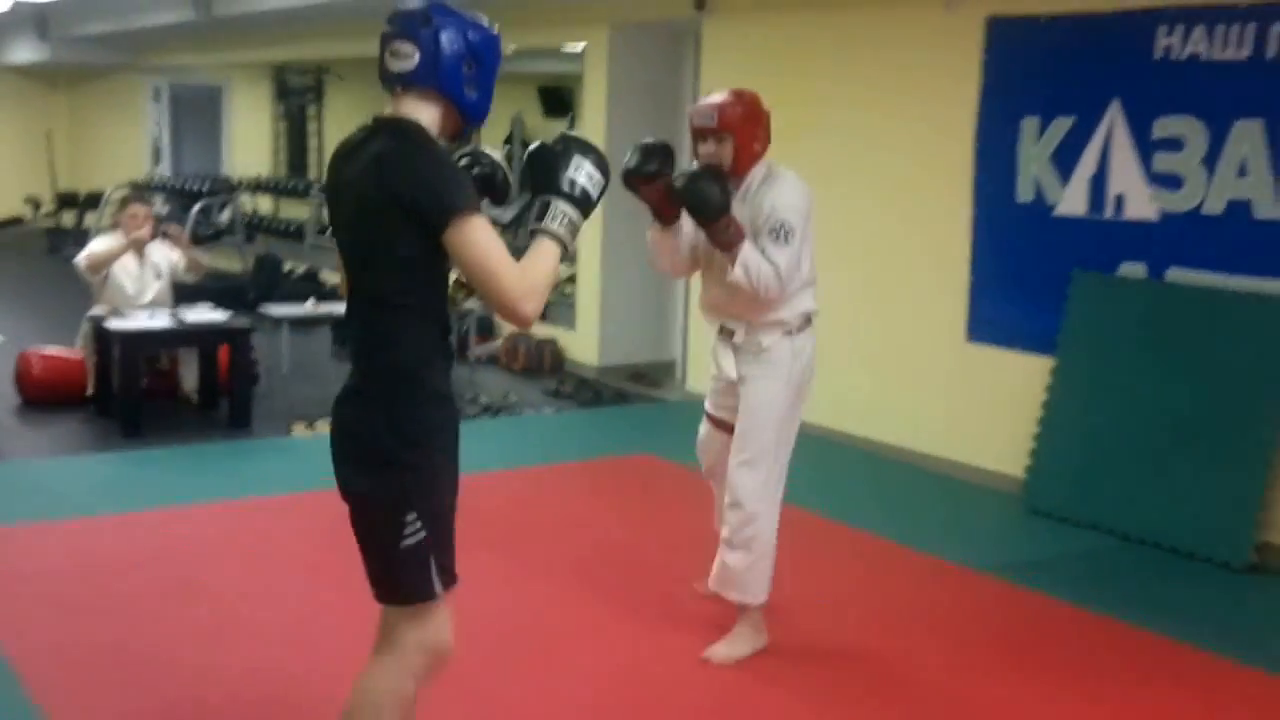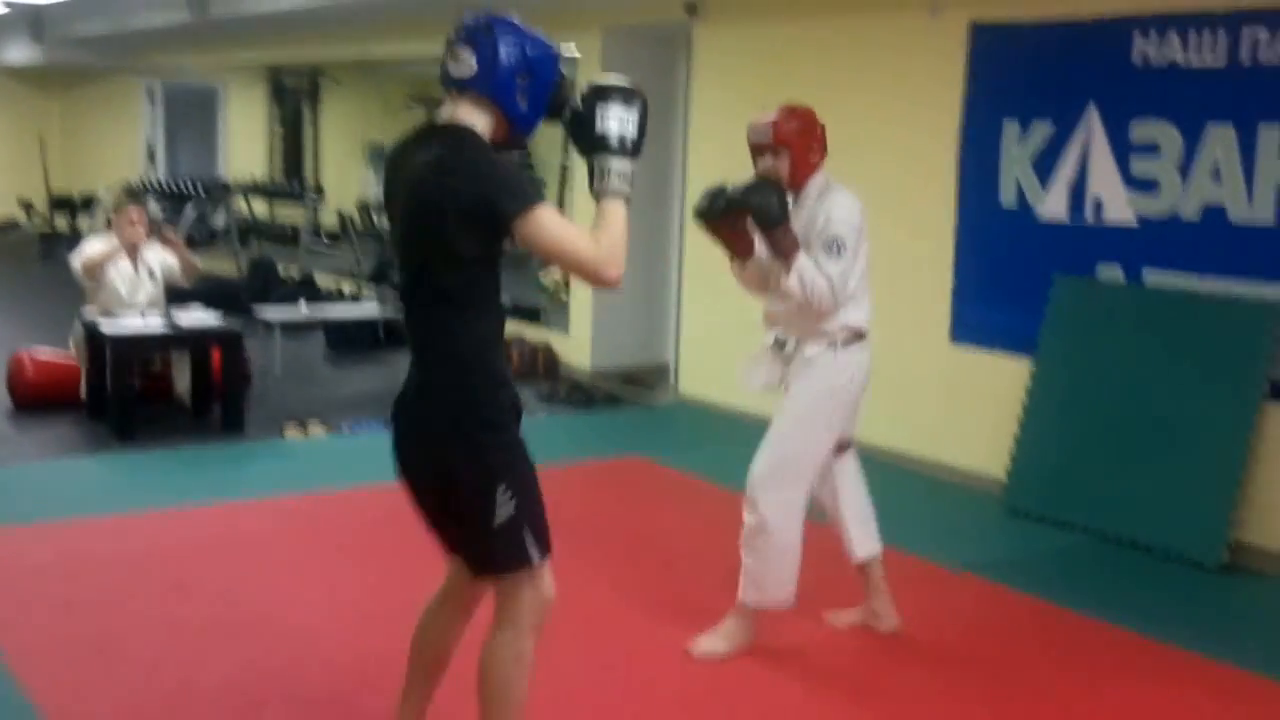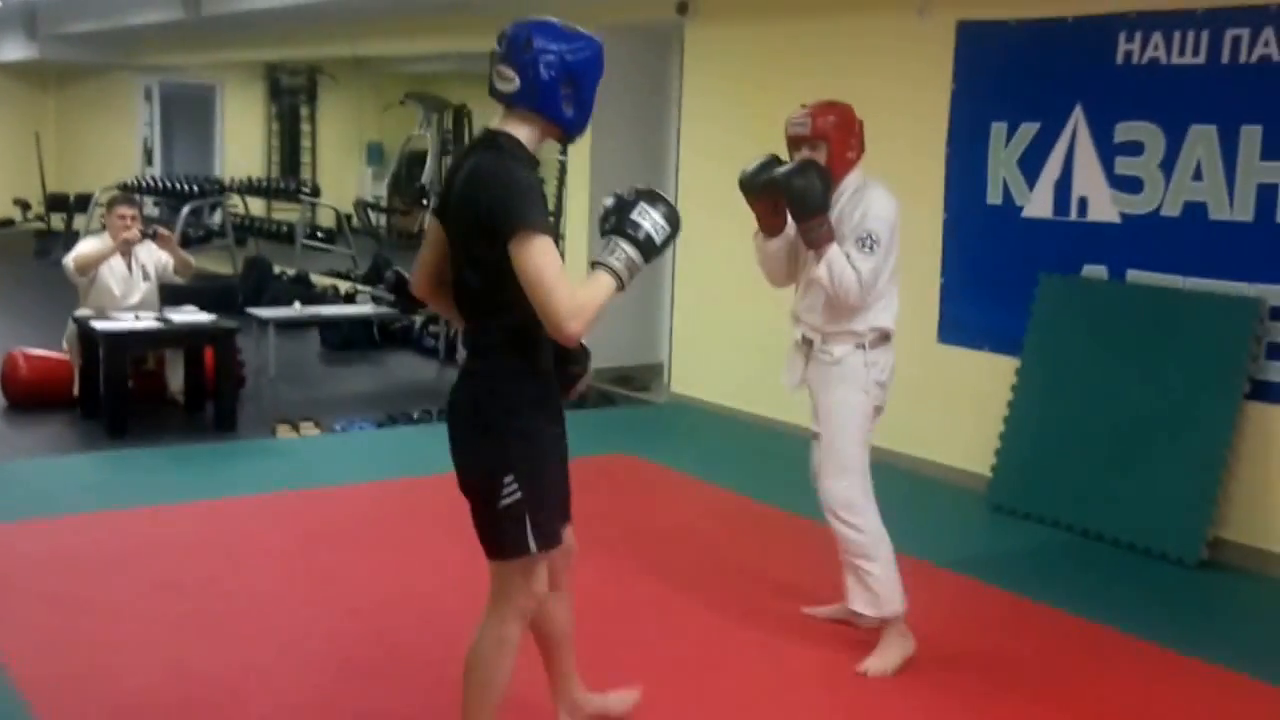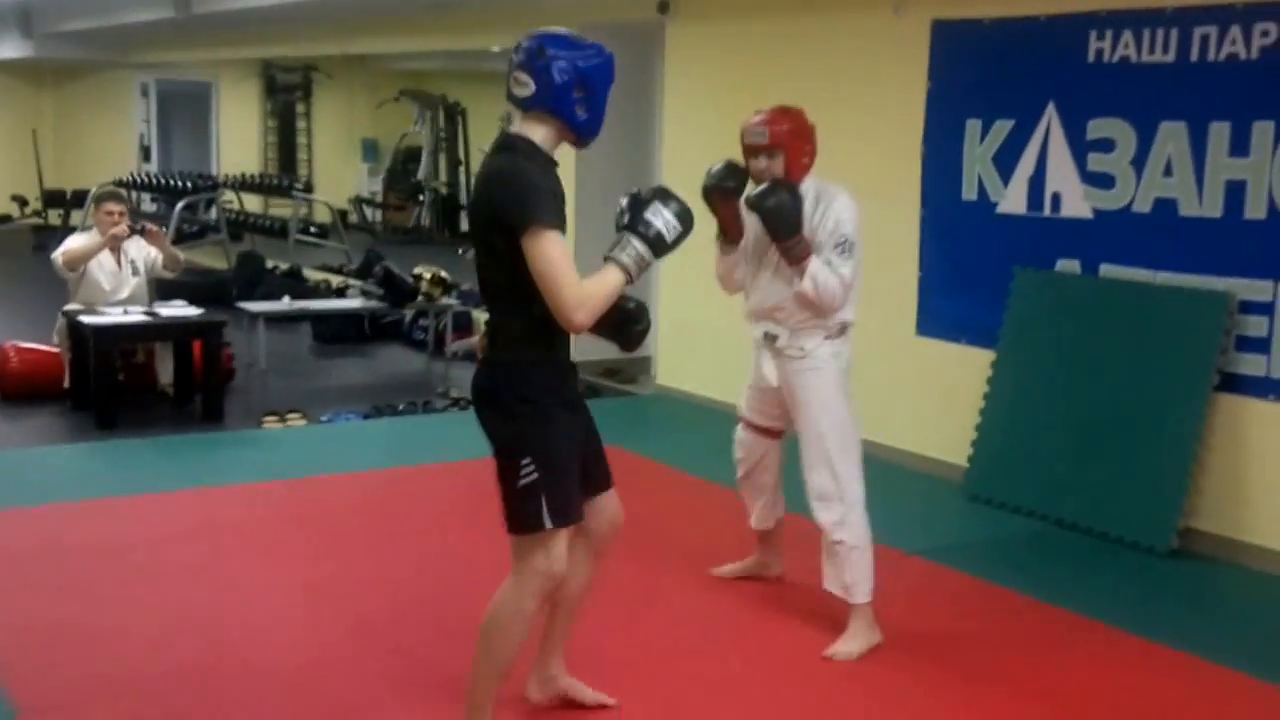
dt=0.4s
person 1, frame 1
left shoulder: (354, 157)
right shoulder: (427, 167)
right elbow: (520, 302)
right wrist: (560, 211)
left hip: (380, 412)
right hip: (401, 425)
left knee: (413, 612)
right knee: (420, 637)
person 1, frame 2
left shoulder: (410, 157)
right shoulder: (480, 170)
right elbow: (604, 265)
left wrist: (498, 143)
right wrist: (612, 164)
left hip: (427, 408)
right hip: (470, 416)
left knee: (468, 580)
right knee: (526, 602)
person 1, frame 3
left shoulder: (475, 165)
right shoulder: (509, 181)
left elbow: (428, 285)
right elbow: (567, 320)
right wrist: (626, 248)
left hip: (518, 398)
right hip: (504, 408)
left knee: (555, 560)
right knee: (519, 593)
person 1, frame 4
left shoulder: (518, 166)
right shoulder: (522, 178)
right elbow: (571, 306)
left wrist: (605, 309)
right wrist: (636, 247)
left hip: (547, 380)
right hip: (522, 389)
left knee: (600, 521)
right knee: (541, 567)
person 2, frame 1
left shoulder: (783, 191)
right shoulder: (714, 190)
left elbow: (770, 284)
right elbow: (676, 263)
left wrist: (720, 224)
right wrist: (662, 205)
left hip: (777, 348)
right hip: (735, 344)
left knee: (750, 480)
right knee: (716, 455)
left ankle: (751, 620)
right ankle: (743, 567)
person 2, frame 2
left shoulder: (837, 207)
right shoulder: (787, 204)
left elbow: (822, 295)
right elbow: (765, 283)
left wrist: (778, 234)
right wrist: (734, 236)
left hip: (828, 360)
right hip: (807, 358)
left knee: (773, 482)
right knee: (836, 477)
left ankle: (745, 617)
right ankle: (877, 603)
person 2, frame 3
left shoulder: (873, 202)
right shoulder: (819, 198)
left elbow: (850, 289)
right elbow: (781, 272)
left wrist: (814, 223)
right wrist: (770, 214)
left hip: (855, 358)
right hip: (823, 353)
left knee: (841, 490)
right knee: (845, 477)
left ankle: (894, 628)
right ankle: (861, 599)
person 2, frame 4
left shoulder: (834, 205)
right shoulder: (758, 204)
left elbow: (832, 294)
right elbow: (733, 281)
left wrist: (792, 238)
right wrist: (729, 221)
left hip: (815, 353)
right hip: (771, 348)
left knee: (834, 481)
right knee: (752, 454)
left ankle: (862, 616)
right ankle: (768, 556)
person 3, frame 1
left shoulder: (163, 248)
right shoulder: (105, 244)
left elbow: (199, 270)
right elbow: (87, 266)
left wrist: (185, 247)
right wrist: (127, 245)
left ankle: (192, 389)
person 3, frame 2
left shoulder: (157, 251)
right shoulder: (99, 247)
left elbow: (193, 275)
right elbow: (83, 270)
left wrist: (179, 250)
right wrist: (123, 247)
right knee: (86, 329)
left ankle: (186, 392)
person 3, frame 3
left shoulder: (150, 249)
right shoulder: (91, 245)
left elbow: (186, 272)
right elbow: (75, 268)
left wrist: (172, 249)
right wrist: (116, 246)
left ankle: (180, 390)
person 3, frame 4
left shoulder: (139, 244)
right shoulder: (80, 241)
left elbow: (175, 267)
right elbow: (64, 263)
left wrist: (161, 244)
right wrist: (105, 242)
right knee: (69, 323)
left ankle: (169, 382)
